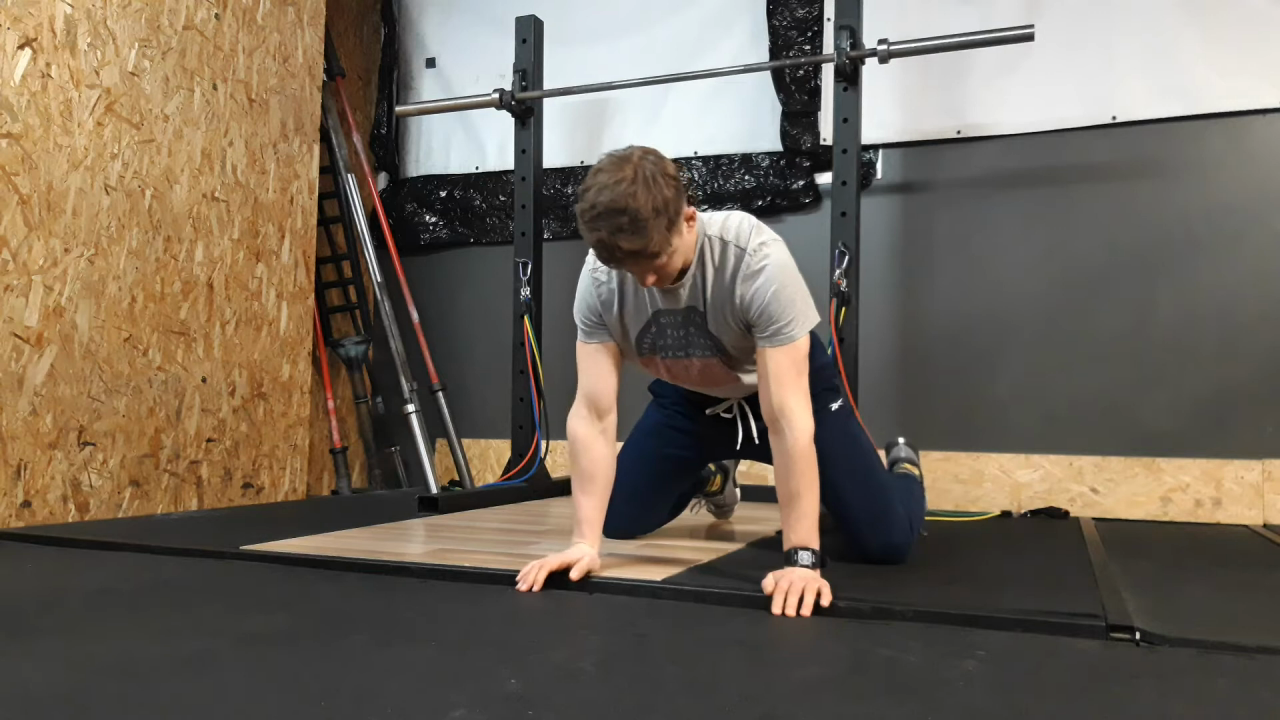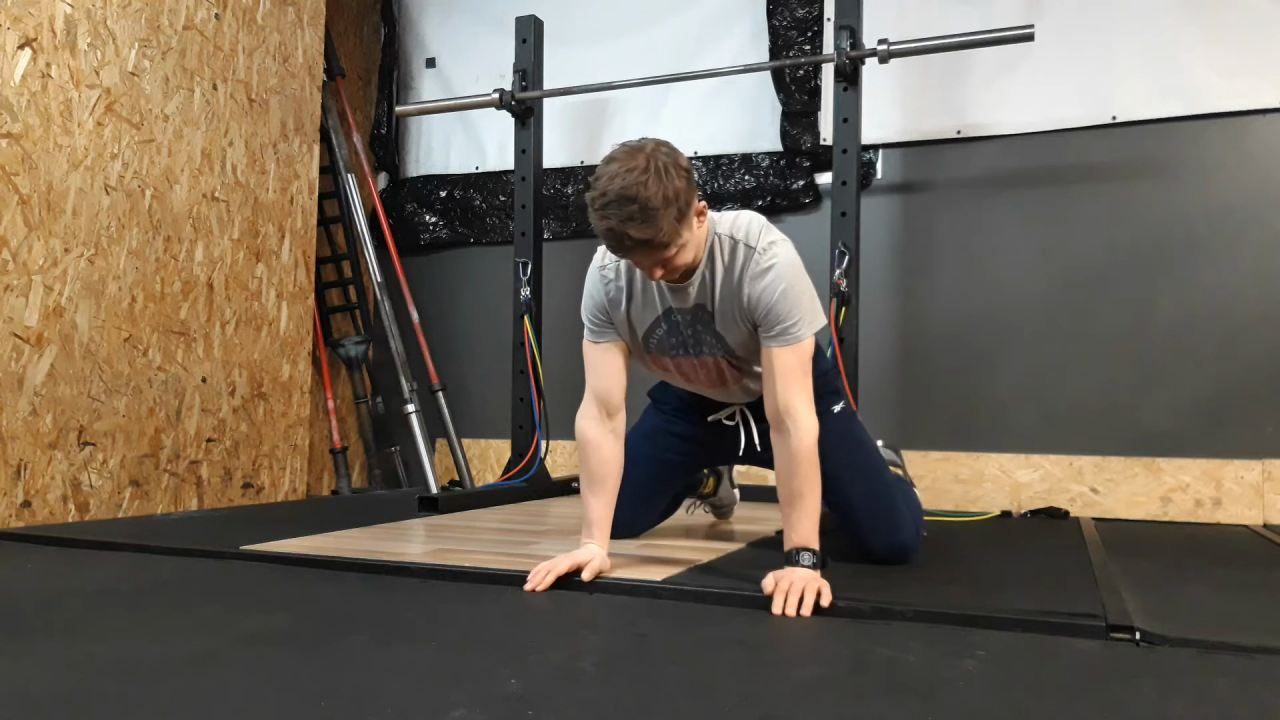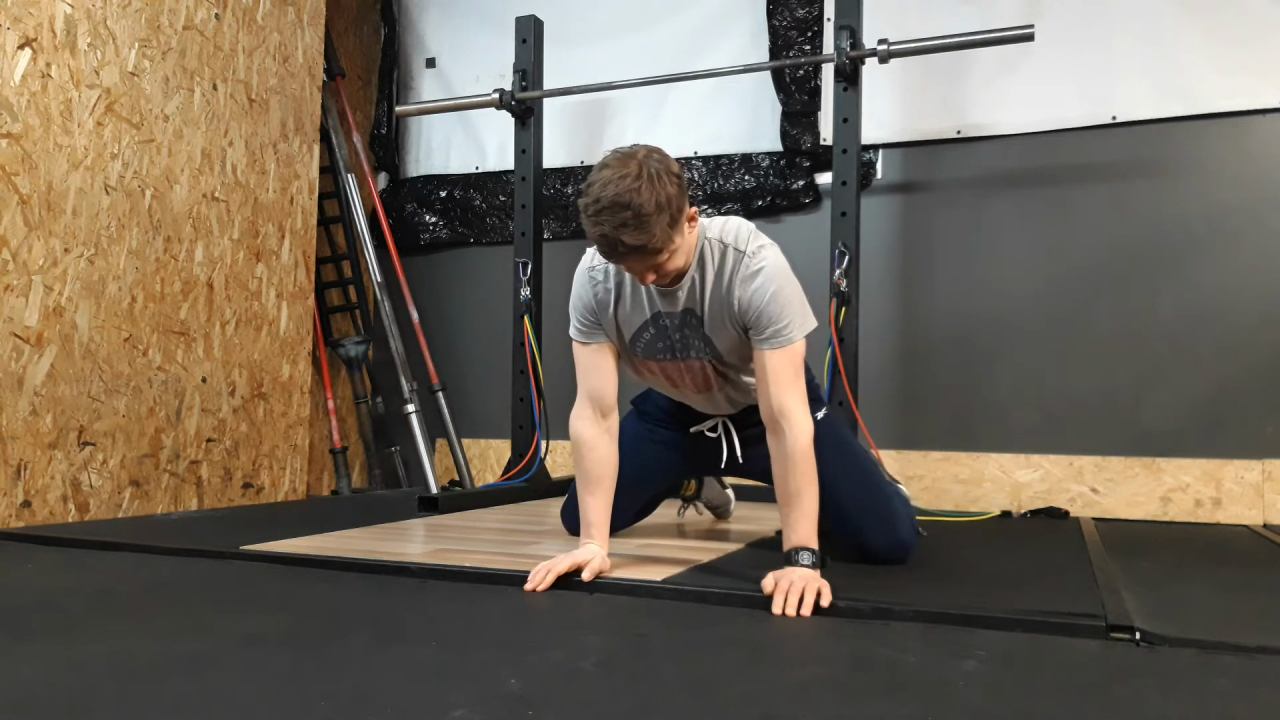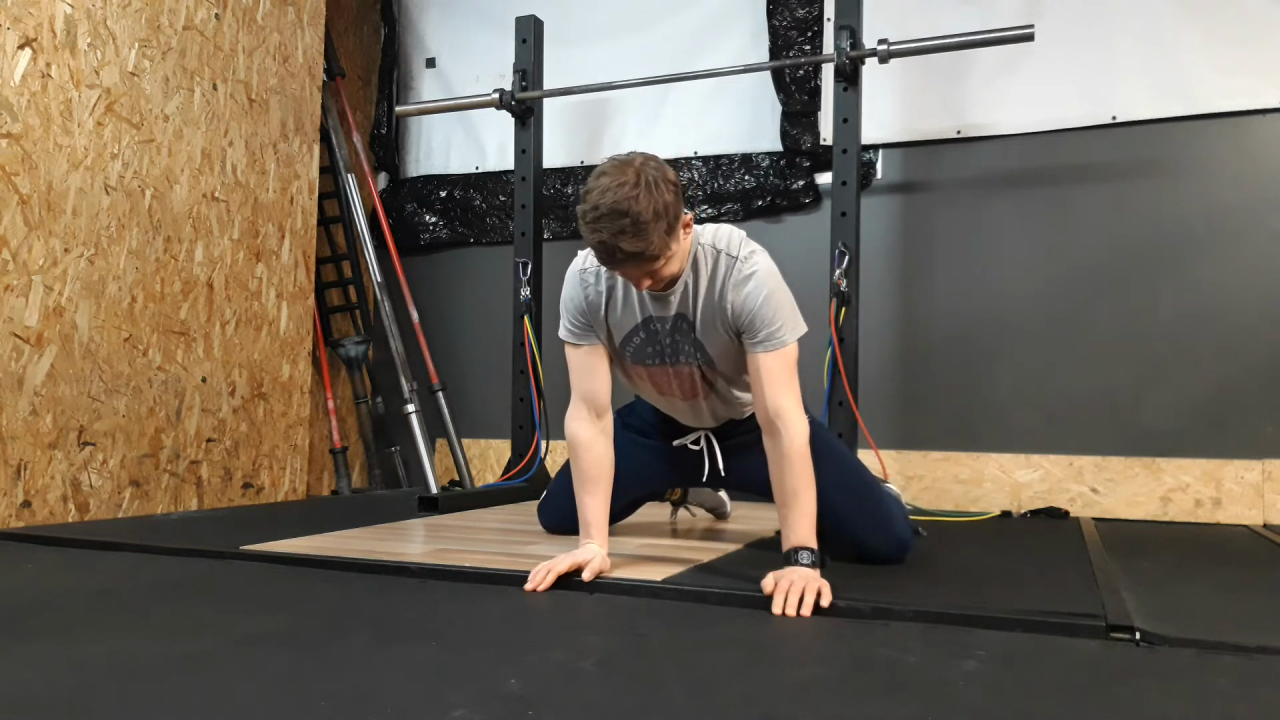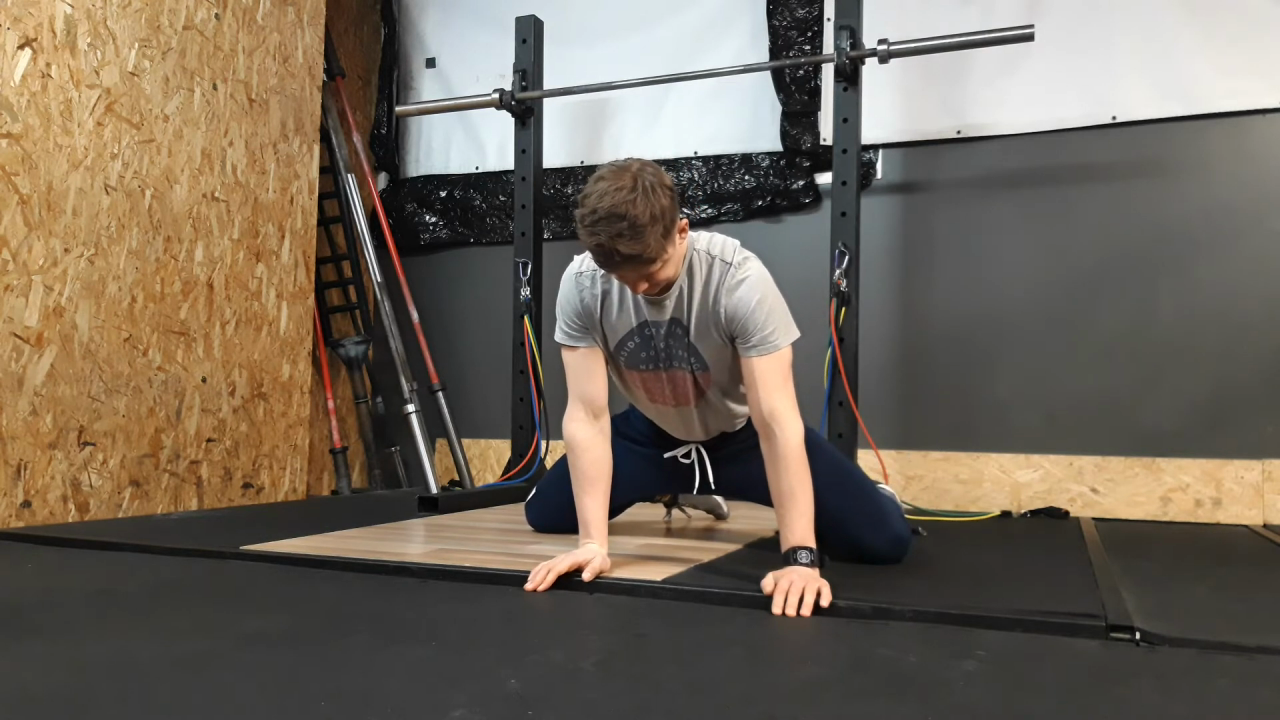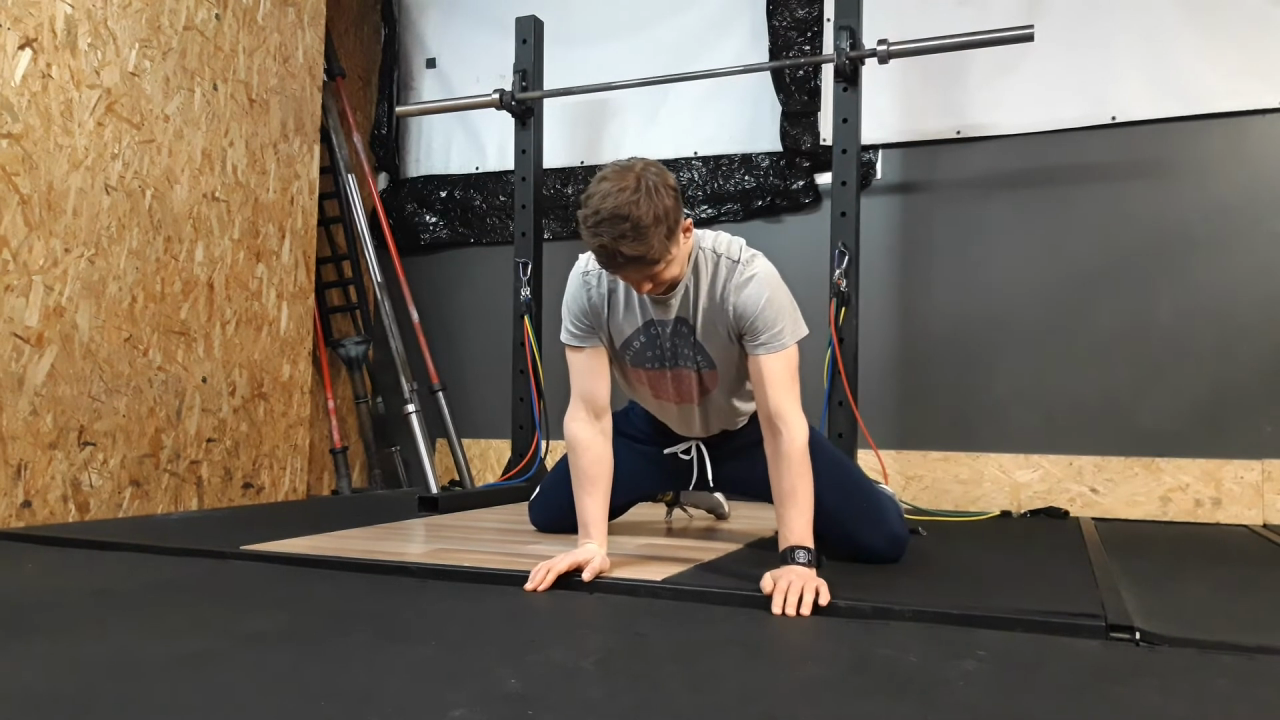
dt=0.7s
person 1, frame 1
left shoulder: (757, 259)
right shoulder: (599, 278)
left elbow: (786, 420)
right elbow: (593, 413)
left wrist: (802, 558)
right wrist: (585, 542)
left hip: (788, 389)
right hip: (689, 397)
left knee: (886, 541)
right knee: (619, 521)
left ankle: (900, 467)
right ankle: (711, 479)
person 1, frame 2
left shoulder: (766, 259)
right shoulder: (606, 275)
left elbow: (789, 419)
right elbow: (601, 412)
left wrist: (802, 557)
right wrist: (593, 542)
left hip: (790, 391)
right hip: (689, 401)
left knee: (891, 541)
right knee: (616, 520)
left ankle: (884, 467)
right ankle: (706, 479)
person 1, frame 3
left shoulder: (754, 265)
right shoulder: (594, 277)
left elbow: (785, 420)
right elbow: (595, 412)
left wrist: (801, 556)
right wrist: (594, 542)
left hip: (761, 409)
right hip: (672, 411)
left knee: (889, 539)
right knee: (577, 520)
right ankle: (695, 484)
person 1, frame 4
left shoulder: (745, 270)
right shoulder: (585, 281)
left elbow: (780, 420)
right elbow: (589, 413)
left wrist: (801, 555)
right wrist: (593, 542)
left hip: (748, 422)
right hip: (660, 423)
left knee: (885, 539)
right knee: (557, 517)
right ankle: (684, 488)
person 1, frame 5
left shoulder: (739, 278)
right shoulder: (581, 285)
left elbow: (776, 422)
right elbow: (586, 415)
left wrist: (800, 556)
right wrist: (593, 541)
left hip: (740, 433)
right hip: (652, 433)
left knee: (883, 538)
right knee: (544, 515)
right ankle: (675, 492)
person 1, frame 6
left shoulder: (747, 278)
right shoulder: (587, 283)
left elbow: (781, 421)
right elbow: (589, 415)
left wrist: (797, 556)
right wrist: (592, 542)
left hip: (744, 430)
right hip: (654, 430)
left knee: (881, 538)
right knee: (547, 514)
right ankle: (676, 489)
